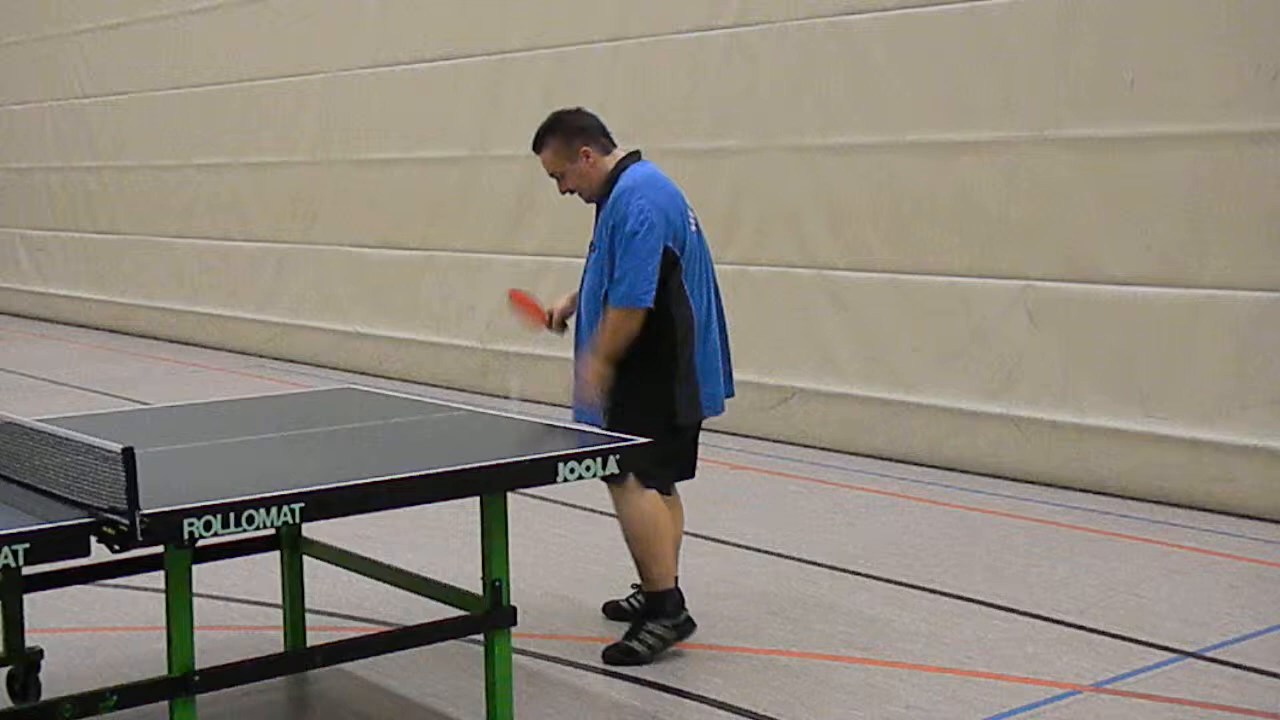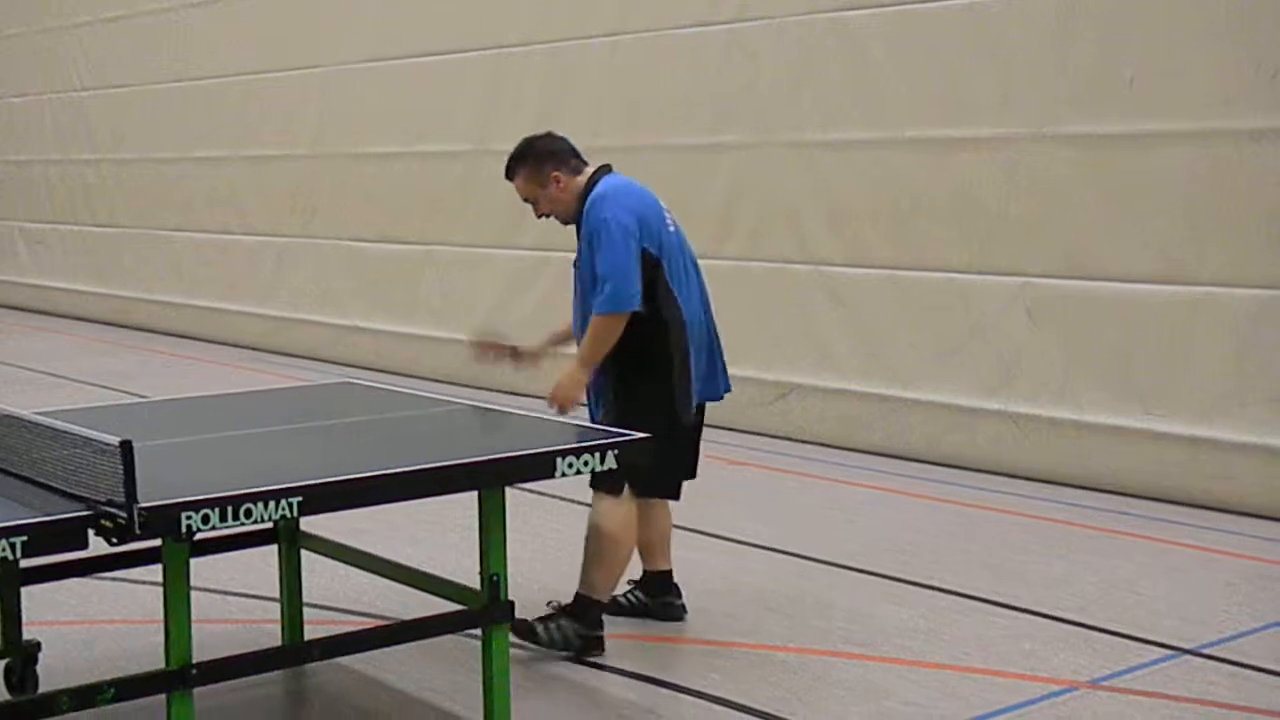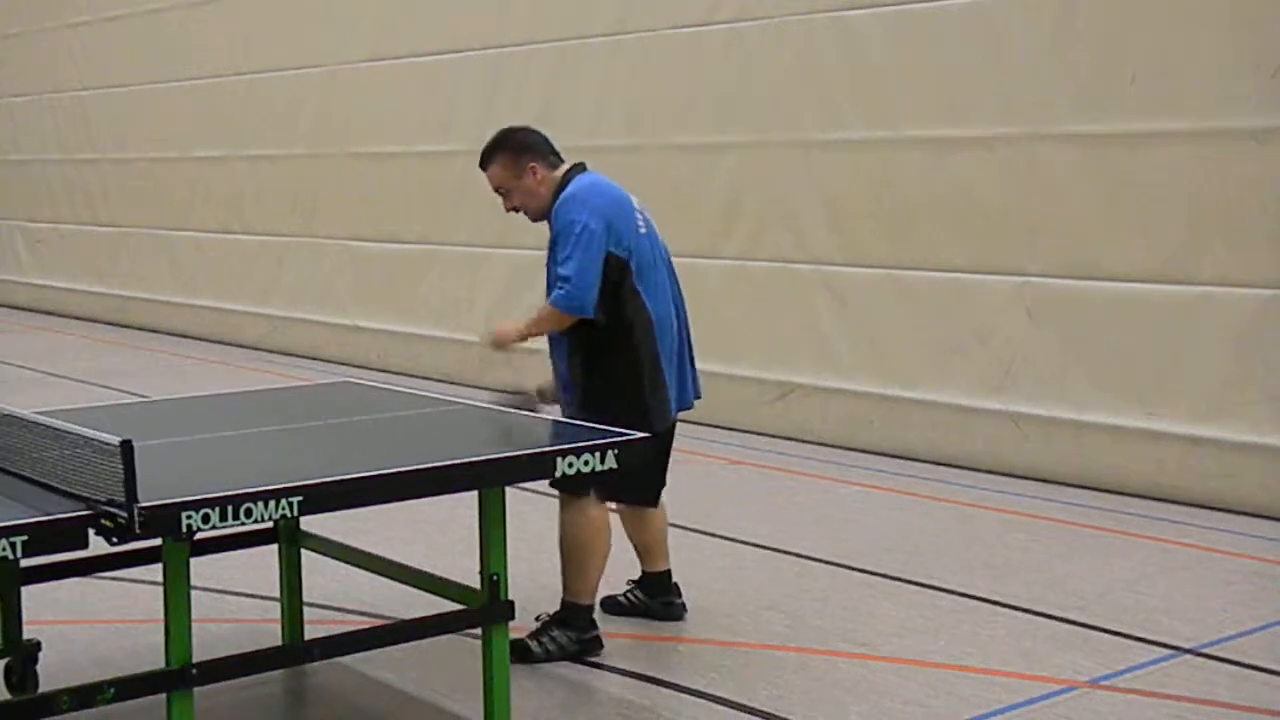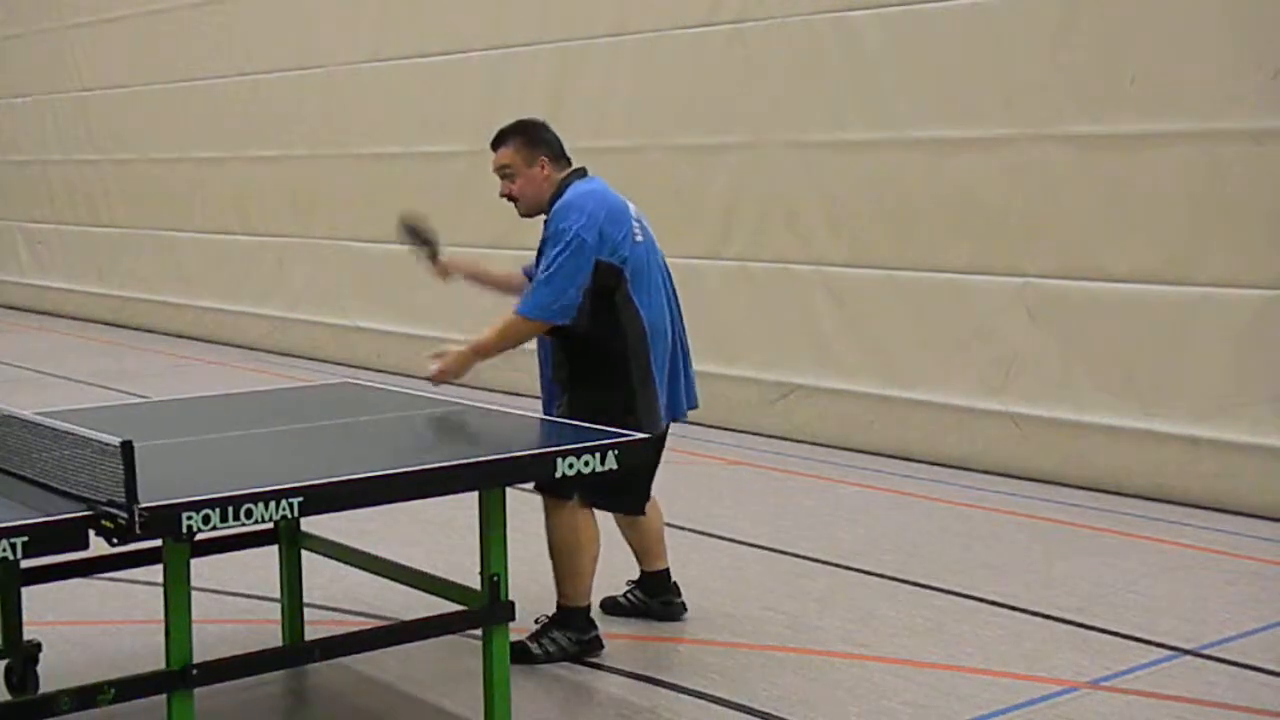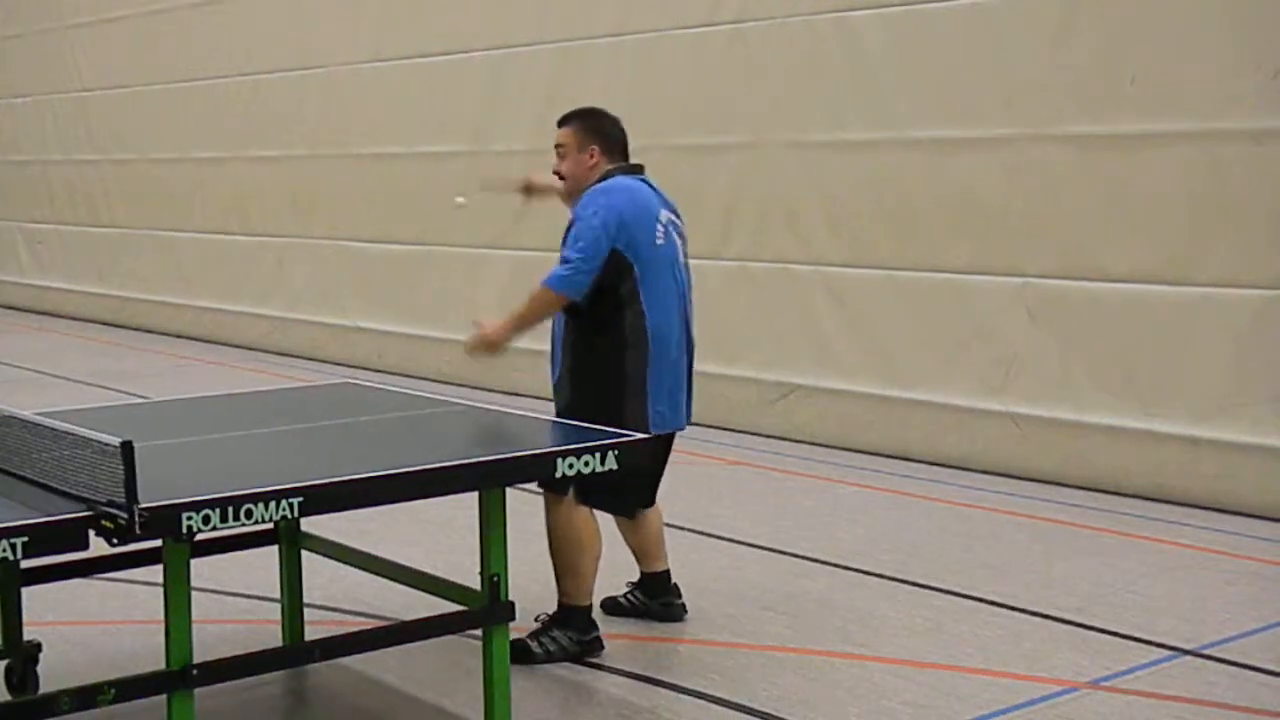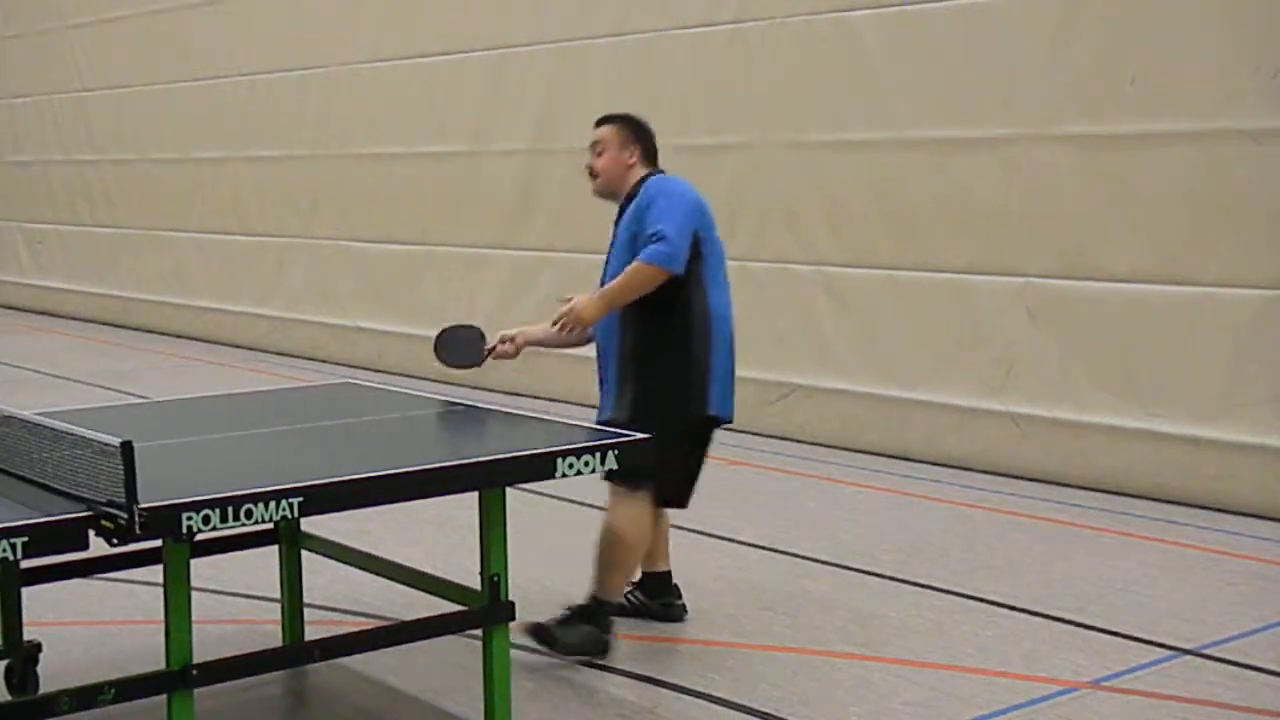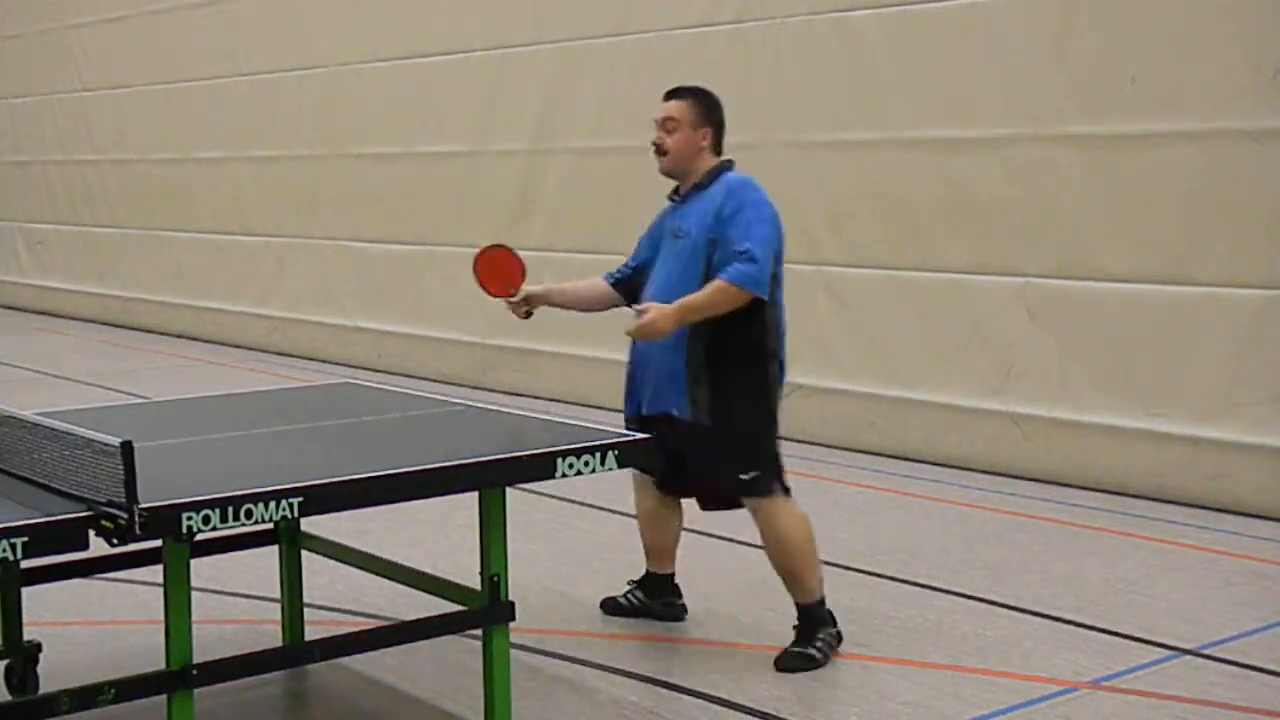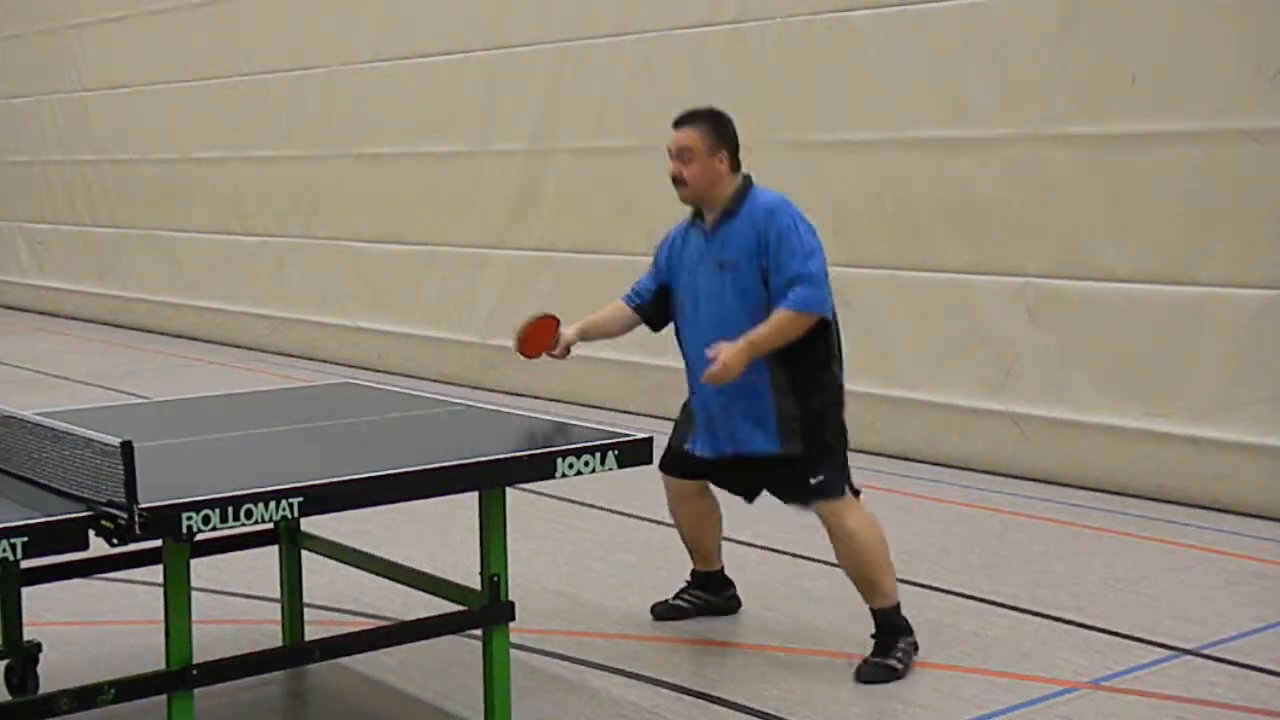
dt=0.4s
person 1, frame 1
left shoulder: (635, 198)
right shoulder: (633, 188)
left elbow: (635, 301)
right elbow: (621, 277)
left wrist: (595, 364)
right wrist: (575, 300)
left hip: (654, 372)
right hip: (671, 370)
left knee: (632, 481)
right knee: (654, 480)
left ankle: (665, 609)
right ankle: (661, 593)
person 1, frame 2
left shoulder: (609, 208)
right shoulder: (614, 199)
left elbow: (616, 306)
right elbow: (606, 301)
left wrist: (580, 373)
right wrist: (545, 345)
left hip: (651, 375)
right hip: (664, 372)
left knee: (616, 486)
right knee: (643, 482)
left ankle: (583, 616)
right ankle: (657, 588)
person 1, frame 3
left shoulder: (579, 205)
right shoulder: (595, 195)
left elbow: (572, 303)
left wrist: (521, 331)
right wrist: (563, 376)
left hip: (623, 377)
right hip: (646, 371)
left knee: (583, 490)
right knee: (634, 484)
left ankle: (576, 623)
right ankle: (658, 588)
person 1, frame 4
left shoulder: (579, 210)
right shoulder: (589, 203)
left elbow: (538, 310)
right elbow: (541, 280)
left wrist: (469, 355)
right wrist: (471, 271)
left hip: (615, 384)
right hip: (637, 378)
left knee: (566, 492)
right knee: (624, 488)
left ankle: (574, 625)
right ankle: (658, 588)
person 1, frame 5
left shoulder: (606, 198)
right shoulder: (646, 201)
left elbow: (568, 283)
left wrist: (507, 328)
right wrist: (549, 192)
left hip: (616, 384)
right hip: (652, 382)
left knee: (566, 491)
right knee: (624, 489)
left ankle: (574, 623)
right ankle: (658, 590)
person 1, frame 6
left shoulder: (665, 193)
right shoulder: (632, 218)
left elbow: (664, 259)
right elbow: (592, 319)
left wrist: (601, 303)
right wrist: (525, 337)
left hip: (671, 378)
right hip: (640, 379)
left knee: (631, 486)
right knee: (632, 482)
left ankle: (594, 615)
right ankle: (657, 588)
person 1, frame 7
left shoulder: (739, 196)
right shoulder: (671, 214)
left elbow: (749, 278)
right elbow: (621, 287)
left wrist: (674, 316)
right wrist: (547, 294)
left hip: (731, 383)
right hip: (669, 385)
left knee: (763, 496)
right knee: (653, 479)
left ankle: (817, 622)
right ankle: (658, 589)
person 1, frame 8
left shoulder: (775, 216)
right shoulder: (680, 240)
left elbow: (808, 301)
right elbow: (639, 305)
left wrist: (744, 350)
right wrist: (577, 331)
left hip: (794, 395)
right hip: (717, 401)
left knee: (833, 503)
right knee: (680, 477)
left ankle: (894, 631)
right ankle: (712, 584)
